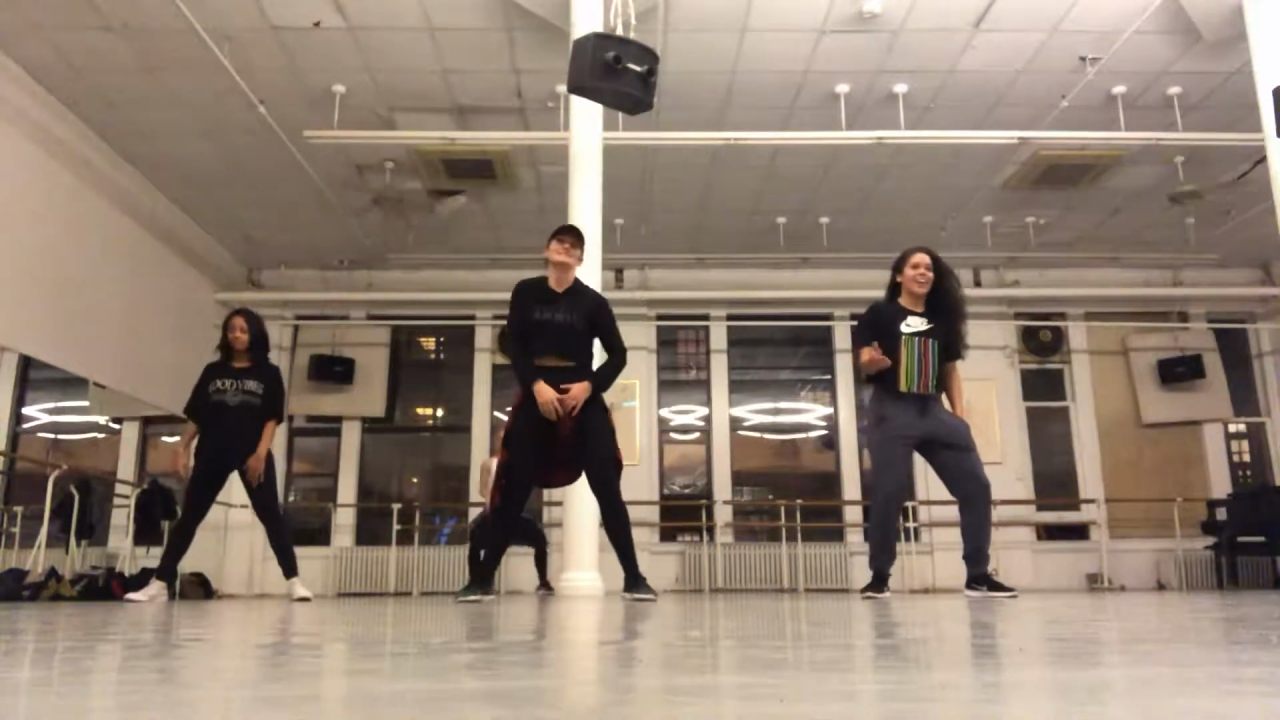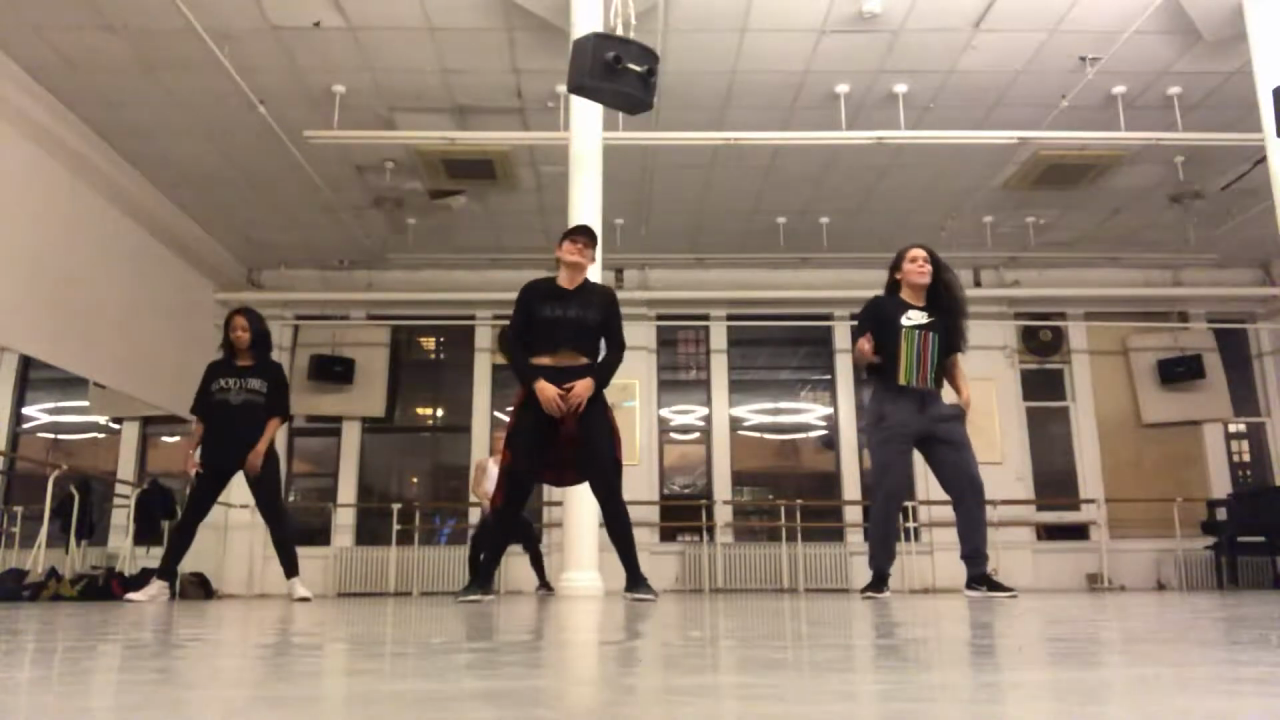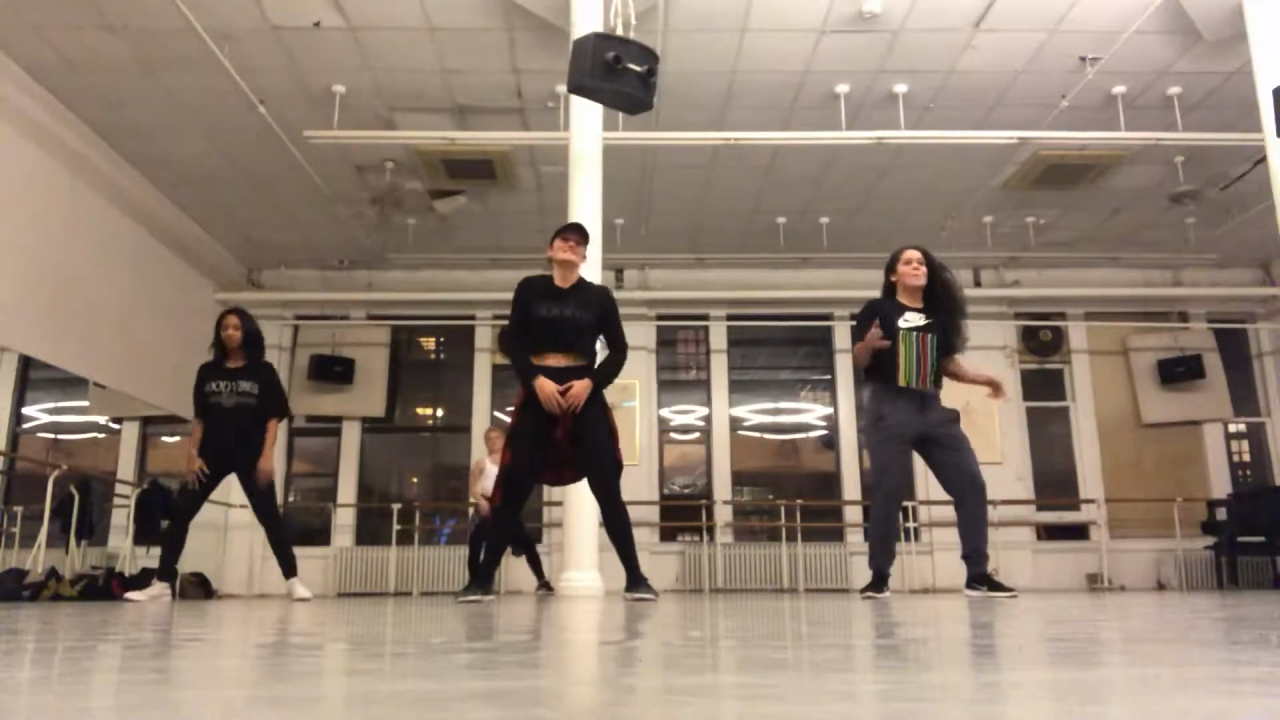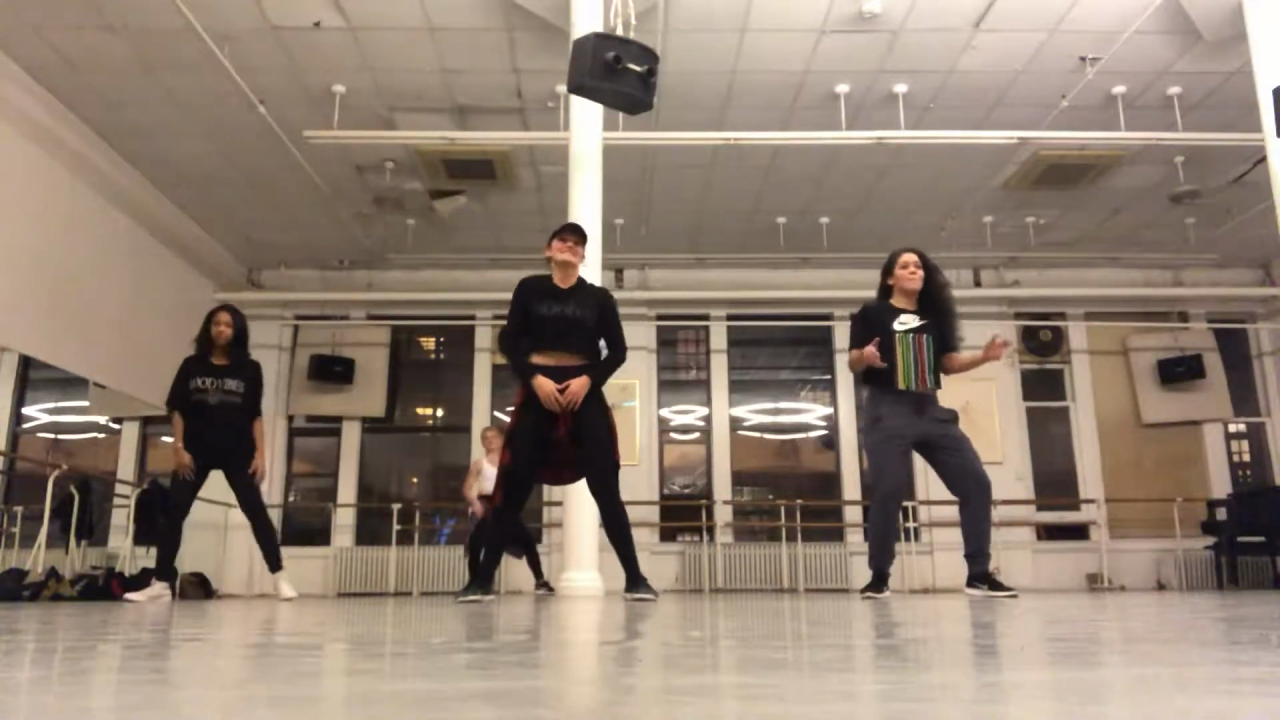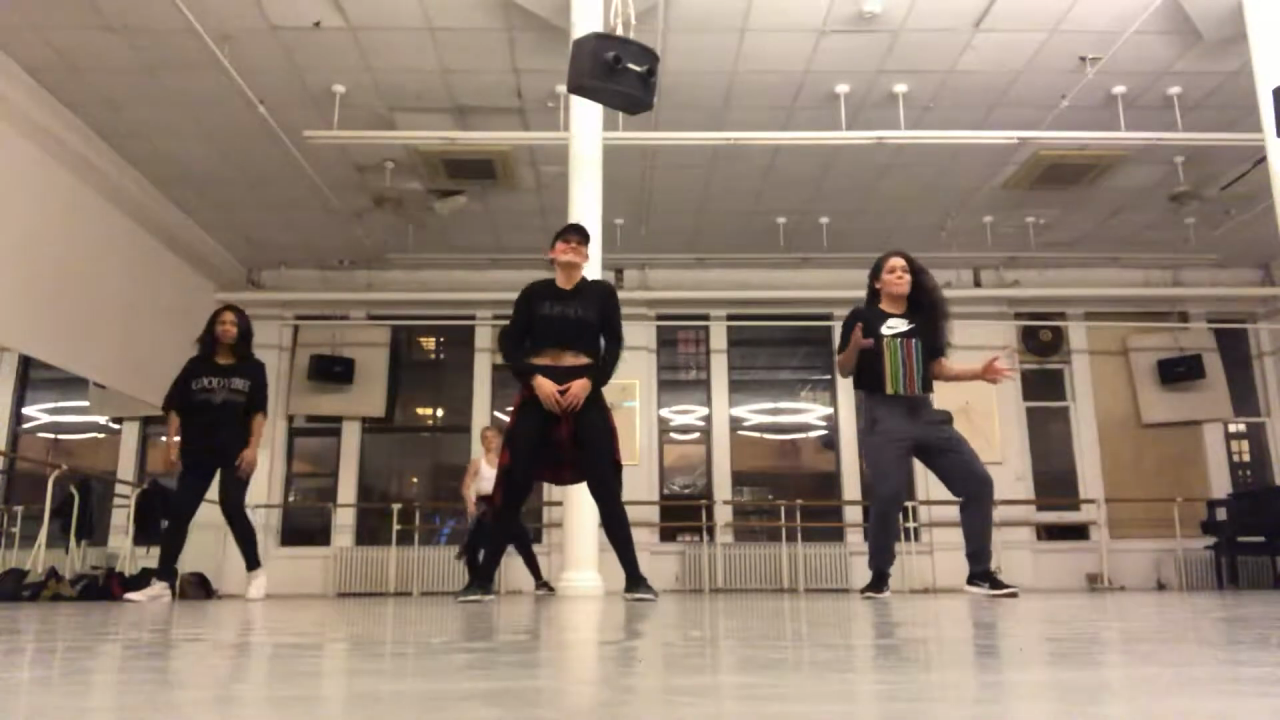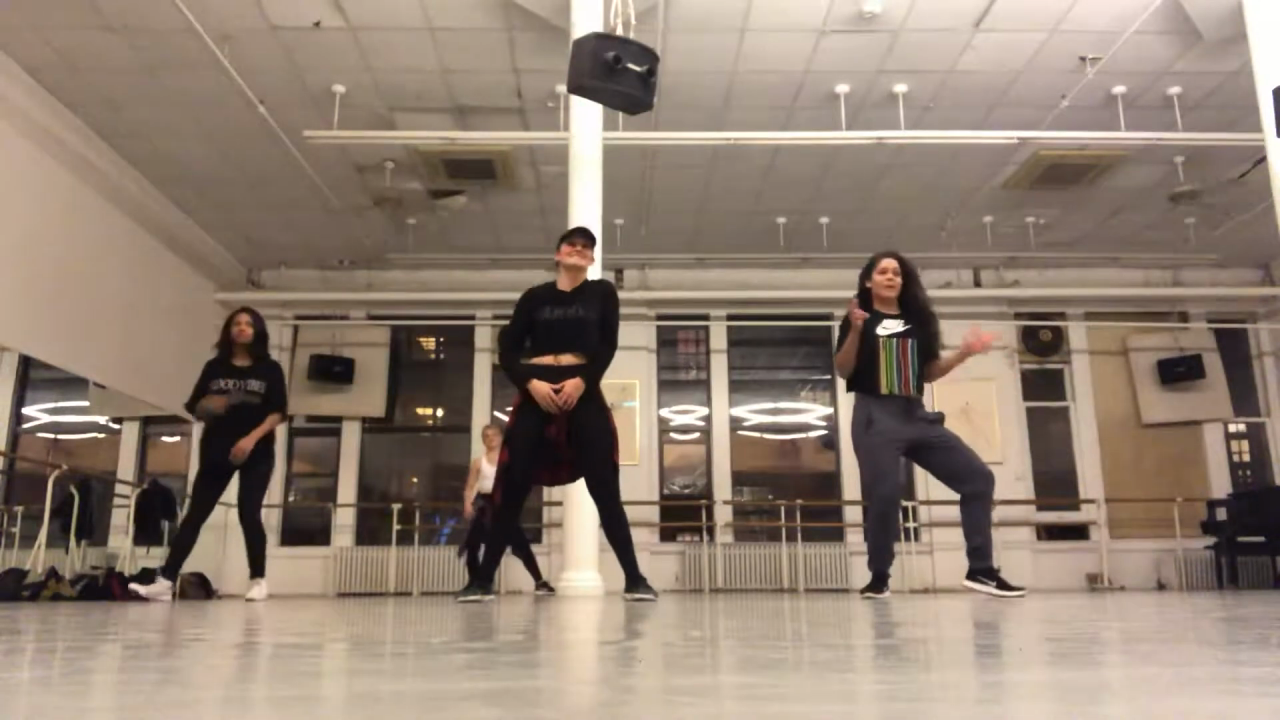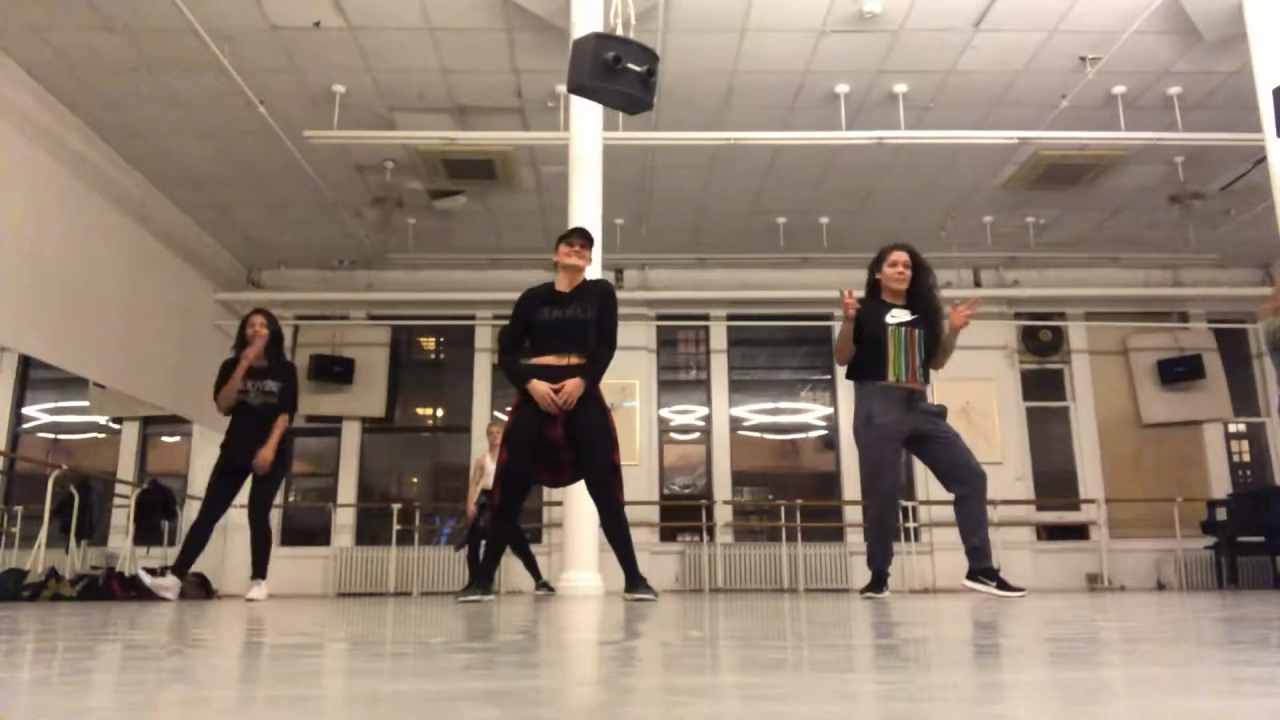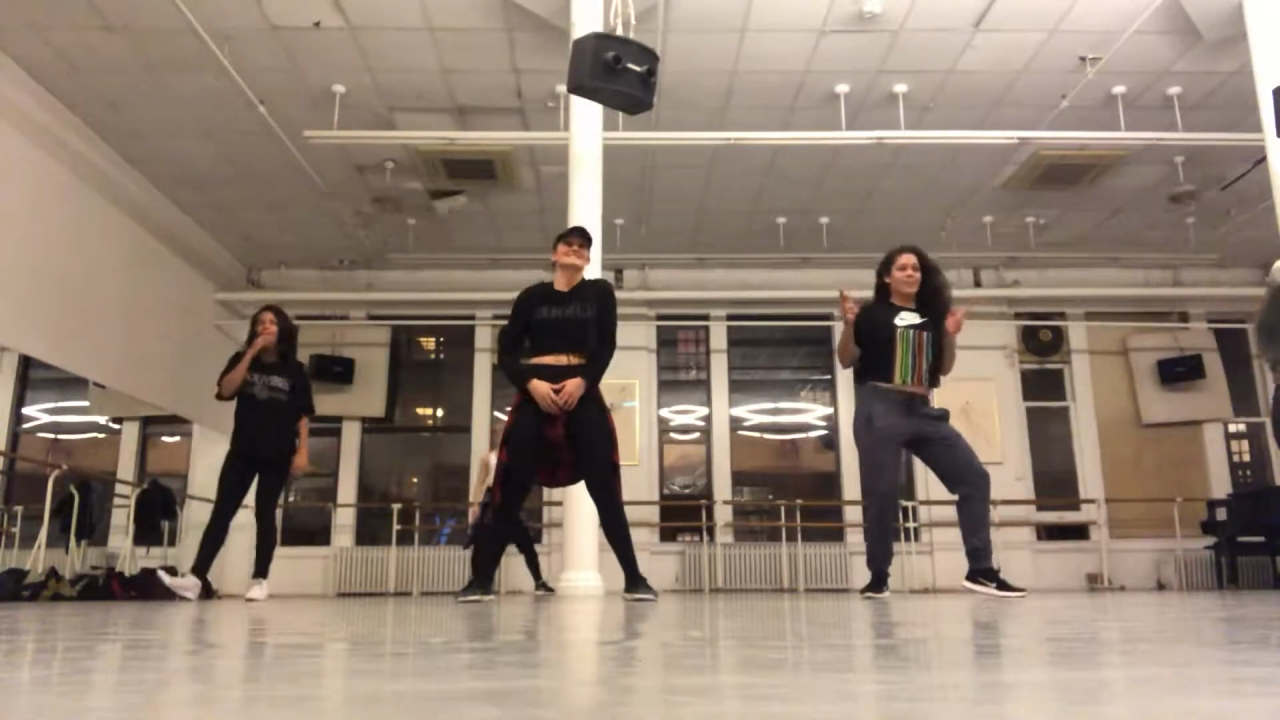
dt=0.2s
person 1, frame 1
left shoulder: (592, 301)
right shoulder: (525, 292)
left elbow: (617, 354)
right elbow: (515, 348)
left wrist: (590, 386)
right wrist: (536, 385)
left hip: (583, 394)
right hip: (535, 393)
left knee: (606, 486)
right knee: (514, 488)
left ankle: (633, 579)
right ankle: (482, 579)
person 1, frame 2
left shoulder: (603, 297)
right shoulder: (534, 291)
left elbow: (616, 350)
right elbow: (511, 344)
left wrist: (593, 381)
right wrist: (536, 383)
left hip: (585, 393)
right hip: (538, 392)
left knee: (608, 487)
right knee: (515, 488)
left ankle: (635, 578)
right ankle: (483, 579)
person 1, frame 3
left shoulder: (599, 296)
right shoulder: (530, 289)
left elbow: (619, 350)
right elbow: (511, 343)
left wrist: (592, 382)
right wrist: (535, 380)
left hip: (585, 393)
right hip: (538, 392)
left knee: (607, 487)
right knee: (514, 488)
left ankle: (635, 579)
right ankle: (483, 580)
person 1, frame 4
left shoulder: (598, 298)
right shoulder: (529, 288)
left elbow: (618, 351)
right elbow: (510, 342)
left wrist: (589, 379)
right wrist: (533, 378)
left hip: (585, 392)
right hip: (537, 392)
left knee: (605, 488)
right knee: (514, 487)
left ankle: (635, 579)
right ankle: (483, 579)
person 1, frame 5
left shoulder: (602, 293)
right shoulder: (534, 293)
left elbow: (613, 347)
right elbow: (510, 346)
left wrist: (591, 381)
right wrist: (534, 379)
left hip: (584, 393)
right hip: (537, 392)
left knee: (606, 488)
right knee: (513, 488)
left ankle: (635, 579)
right ankle: (483, 580)
person 1, frame 6
left shoulder: (603, 292)
right shoulder: (534, 297)
left elbow: (608, 346)
right elbow: (508, 350)
left wrist: (582, 381)
right wrist: (529, 383)
left hip: (584, 393)
right hip: (536, 393)
left knee: (605, 488)
right knee: (512, 488)
left ankle: (634, 578)
right ankle: (482, 579)
person 1, frame 7
left shoulder: (601, 292)
right shoulder: (533, 298)
left elbow: (607, 346)
right elbow: (506, 351)
left wrist: (582, 381)
right wrist: (529, 383)
left hip: (583, 392)
right hip: (535, 393)
left knee: (605, 489)
right knee: (511, 489)
left ankle: (634, 579)
right ankle: (482, 580)
person 1, frame 8
left shoulder: (600, 292)
right shoulder: (531, 296)
left elbow: (606, 346)
right elbow: (507, 351)
left wrist: (583, 381)
right wrist: (530, 383)
left hip: (583, 392)
right hip: (535, 393)
left knee: (604, 489)
right knee: (511, 489)
left ankle: (634, 579)
right ankle: (482, 579)
person 2, frame 1
left shoulder: (943, 319)
right shoulder: (879, 314)
left elbow: (950, 370)
right elbow: (863, 362)
left wrist: (959, 415)
right wrist: (873, 362)
left hip: (934, 411)
right hip: (891, 411)
left knee: (976, 486)
right knee: (889, 492)
left ankle: (978, 576)
right ankle: (880, 576)
person 2, frame 2
left shoulder: (943, 314)
right shoulder: (880, 308)
right elbow: (860, 357)
left wrist: (963, 392)
right wrist: (864, 351)
left hip: (934, 407)
right hip: (891, 406)
left knee: (969, 485)
right knee: (889, 490)
left ankle: (977, 576)
right ankle: (879, 576)
person 2, frame 3
left shoulder: (940, 315)
right shoulder: (878, 310)
right elbow: (859, 359)
left wrist: (978, 378)
right wrist: (868, 343)
left hip: (933, 409)
right hip: (889, 407)
left knee: (971, 485)
right knee: (889, 490)
left ankle: (977, 575)
right ankle: (879, 576)
person 2, frame 4
left shoulder: (934, 315)
right shoulder: (872, 314)
left elbow: (948, 363)
right elbow: (853, 364)
left wrist: (984, 356)
right wrist: (865, 357)
left hip: (930, 410)
right hip: (888, 410)
left knee: (976, 483)
right knee: (888, 491)
left ankle: (978, 574)
right ankle: (879, 576)
person 2, frame 5
left shoulder: (924, 319)
right shoulder: (861, 318)
left elbow: (937, 368)
right elbow: (844, 370)
left wrist: (979, 373)
right wrist: (853, 348)
left hip: (924, 414)
right hip: (883, 415)
left knee: (978, 483)
right knee: (887, 493)
left ankle: (980, 572)
right ankle: (879, 576)
person 2, frame 6
left shoulder: (917, 320)
right shoulder: (857, 319)
left elbow: (930, 371)
right elbow: (843, 371)
left wrist: (964, 353)
right wrist: (854, 332)
left hip: (917, 415)
right hip: (875, 417)
left knee: (978, 477)
right knee: (884, 494)
left ankle: (981, 570)
right ankle: (879, 577)
person 2, frame 7
left shoulder: (923, 311)
right shoulder: (865, 311)
left elbow: (935, 362)
right elbow: (842, 358)
left wrist: (952, 330)
right wrist: (848, 320)
left hip: (920, 407)
right hip: (878, 406)
left knee: (971, 476)
right knee: (882, 491)
left ankle: (981, 569)
right ankle: (878, 576)
person 2, frame 8
left shoulder: (931, 315)
right shoulder: (873, 314)
left elbow: (943, 369)
right elbow: (846, 360)
left wrist: (950, 335)
right wrist: (848, 324)
left hip: (923, 410)
right hip: (880, 408)
left knee: (974, 478)
right knee: (882, 492)
left ankle: (981, 570)
right ankle: (878, 576)
person 3, frame 1
left shoulder: (268, 373)
right shoulder: (212, 371)
left elbow: (273, 418)
right elbow: (196, 416)
left wrist: (261, 452)
right wrist: (182, 448)
left hip: (252, 455)
right hip: (212, 454)
left knee: (271, 516)
right knee: (189, 516)
left ankle: (293, 581)
right ankle: (160, 583)
person 3, frame 2
left shoulder: (272, 371)
right shoulder: (215, 369)
left elbow: (278, 415)
right elbow: (202, 416)
left wrist: (260, 449)
right wrist: (190, 450)
left hip: (258, 454)
right hip: (216, 454)
left knee: (275, 515)
right knee: (190, 515)
left ankle: (294, 581)
right ankle: (162, 582)
person 3, frame 3
left shoulder: (263, 371)
right shoulder: (207, 371)
left elbow: (274, 417)
right elbow: (200, 418)
left wrist: (267, 456)
right wrist: (193, 453)
left hip: (251, 456)
right hip: (211, 455)
left knee: (270, 517)
right knee: (180, 512)
left ankle: (293, 581)
right ankle: (162, 583)
person 3, frame 4
left shoulder: (249, 369)
right shoulder: (191, 366)
left elbow: (255, 415)
right elbow: (177, 410)
left wrist: (260, 453)
right wrist: (178, 447)
left hip: (237, 452)
right hip: (196, 451)
left knee: (256, 510)
right knee: (174, 512)
left ankle: (279, 576)
right ankle: (162, 583)
person 3, frame 5
left shoulder: (253, 368)
right shoulder: (196, 366)
left elbow: (259, 412)
right elbow: (175, 408)
left wrist: (253, 447)
right wrist: (171, 443)
left hip: (236, 451)
right hip: (197, 452)
left knee: (232, 507)
right knee: (179, 513)
left ankle: (255, 574)
right ankle: (162, 583)
person 3, frame 6
left shoulder: (270, 369)
right shoulder: (214, 367)
left elbow: (277, 413)
right elbow: (195, 408)
left wrist: (252, 438)
right wrist: (207, 406)
left hip: (256, 454)
right hip: (217, 452)
left knee: (248, 513)
right knee: (195, 514)
left ankle: (258, 580)
right ankle: (165, 582)
person 3, frame 7
left shoulder: (285, 370)
right shoulder: (231, 366)
left elbow: (286, 414)
right elbow: (223, 406)
left wrist: (270, 447)
right wrist: (243, 366)
left hip: (271, 454)
right hip: (235, 451)
left knee: (258, 514)
right knee: (208, 512)
left ankle: (259, 581)
right ankle: (174, 578)
person 3, frame 8
left shoulder: (294, 369)
right shoulder: (241, 360)
left elbow: (303, 414)
right elbow: (225, 392)
left wrist: (302, 450)
right wrist: (251, 353)
left hip: (278, 452)
right hip: (242, 449)
left knee: (265, 513)
right knee: (222, 511)
left ankle: (259, 580)
right ankle: (195, 579)
